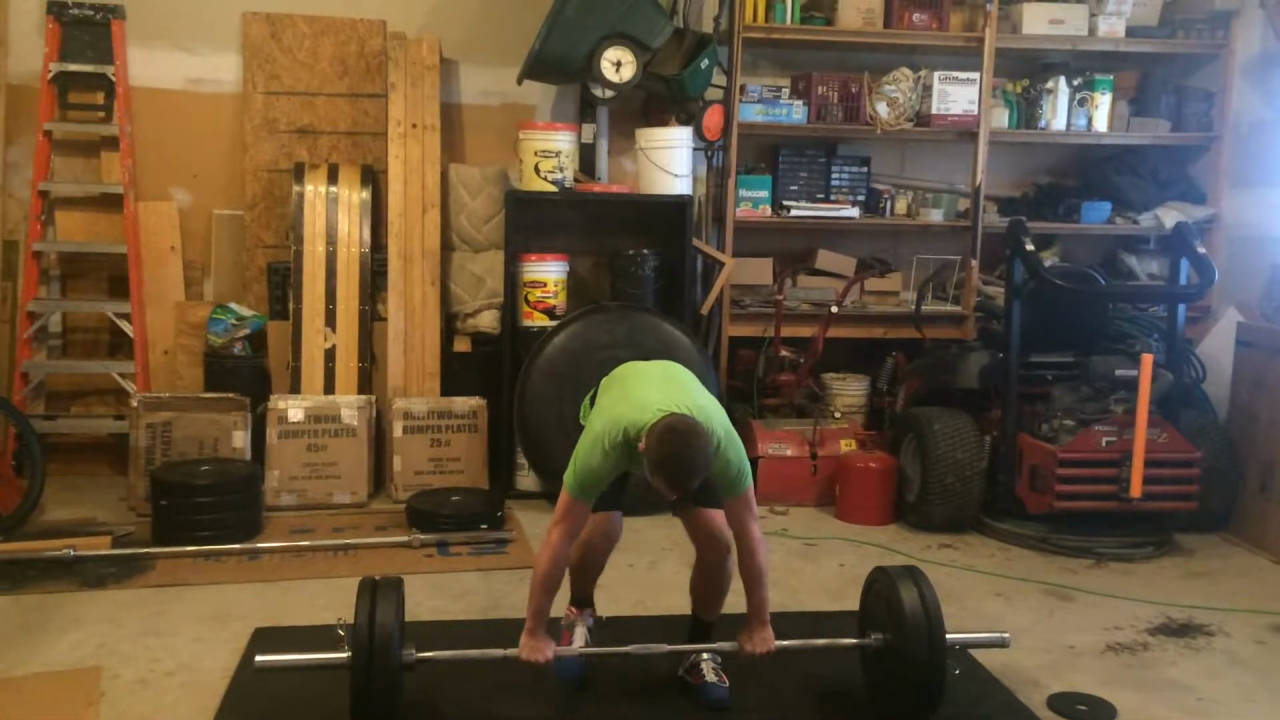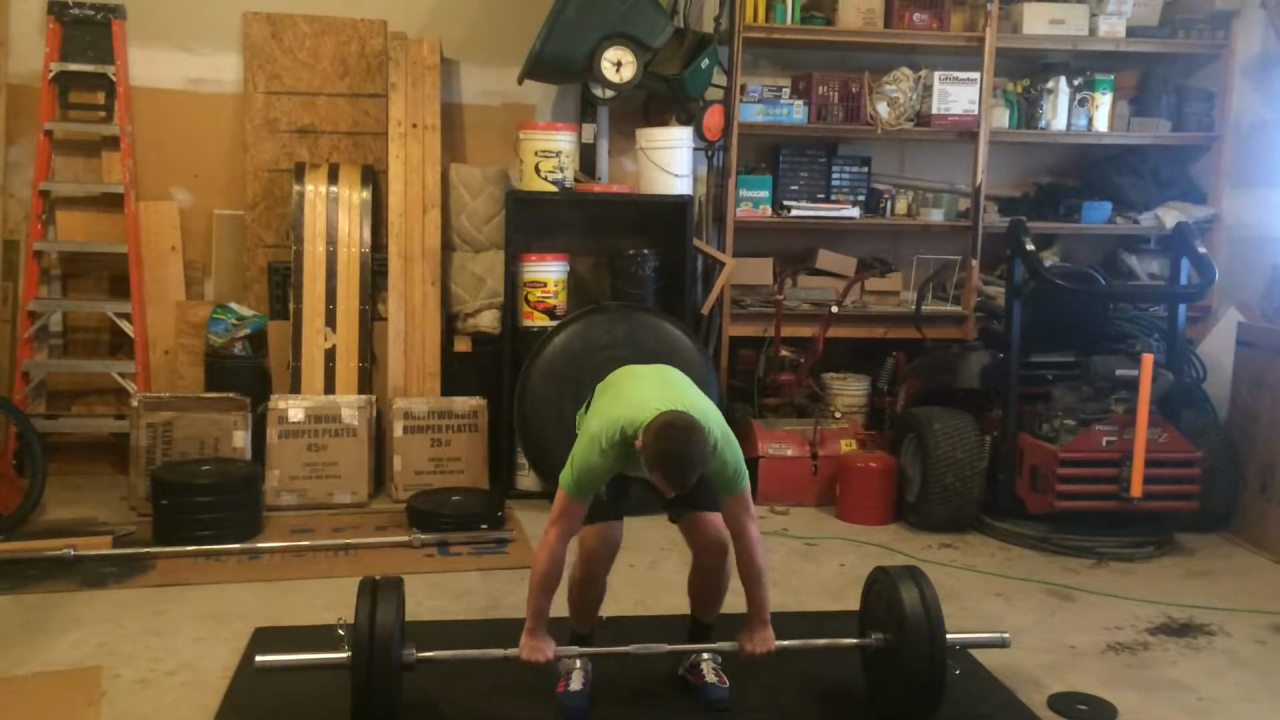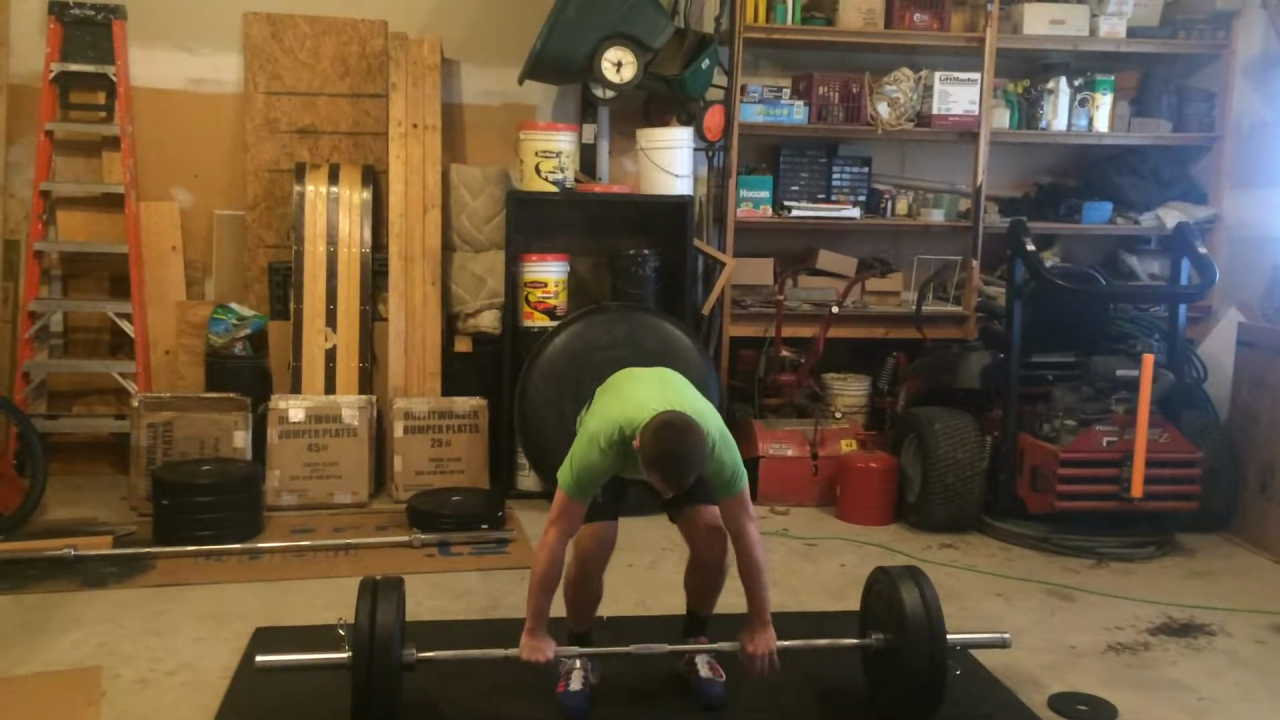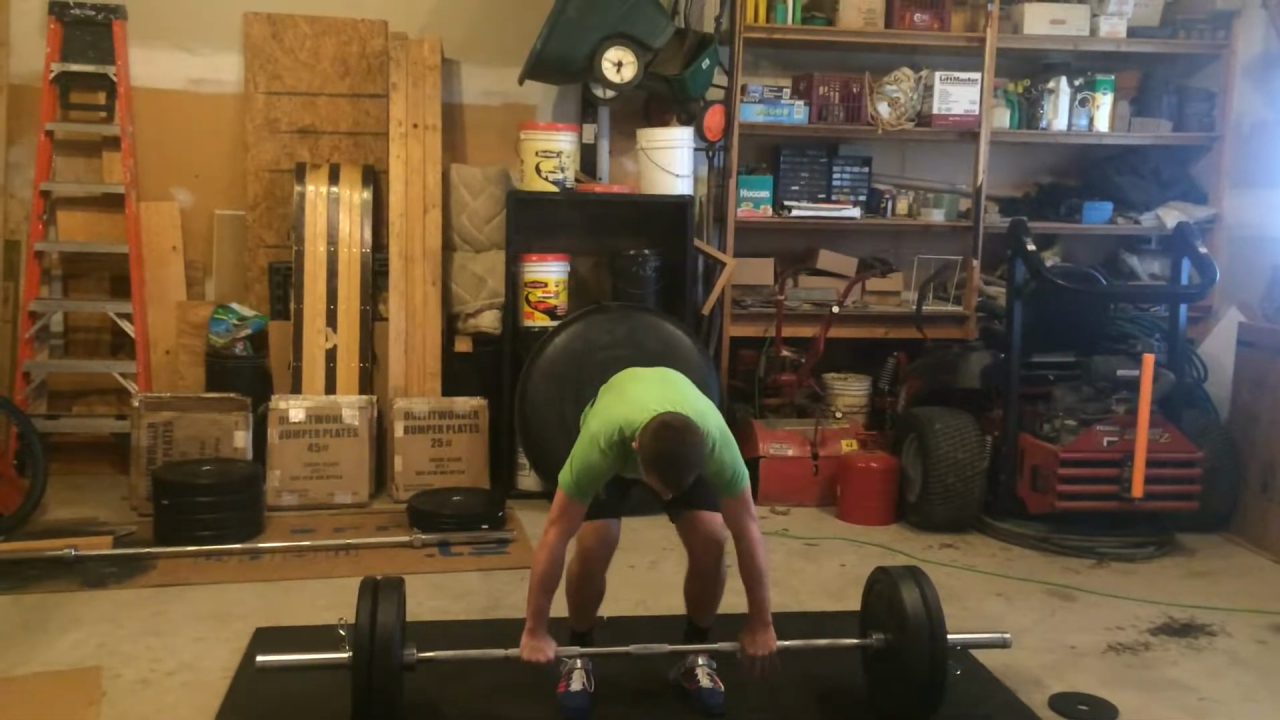
dt=0.1s
person 1, frame 1
left shoulder: (722, 443)
right shoulder: (605, 443)
left elbow: (748, 531)
right elbow: (561, 534)
left wrist: (759, 623)
right wrist: (535, 631)
left hip: (689, 439)
right hip: (615, 429)
left knee: (717, 543)
right knee: (598, 536)
left ankle: (699, 650)
right ankle: (580, 610)
person 1, frame 2
left shoulder: (719, 442)
right shoulder: (602, 441)
left elbow: (746, 530)
right elbow: (556, 534)
left wrist: (759, 623)
right wrist: (535, 630)
left hip: (688, 443)
right hip: (610, 423)
left knee: (714, 546)
right knee: (596, 551)
left ankle: (699, 650)
right ankle: (578, 660)
person 1, frame 3
left shoulder: (717, 444)
right shoulder: (599, 443)
left elbow: (745, 531)
right elbow: (555, 536)
left wrist: (760, 624)
right wrist: (534, 631)
left hip: (687, 448)
right hip: (612, 432)
left knee: (712, 536)
right knee: (591, 551)
left ankle: (695, 639)
right ankle: (577, 655)
person 1, frame 4
left shoulder: (717, 443)
right shoulder: (600, 443)
left elbow: (747, 532)
right elbow: (555, 535)
left wrist: (761, 624)
right wrist: (535, 631)
left hip: (686, 449)
right hip: (612, 429)
left knee: (709, 547)
right knee: (593, 548)
left ankle: (694, 656)
right ankle: (579, 654)
